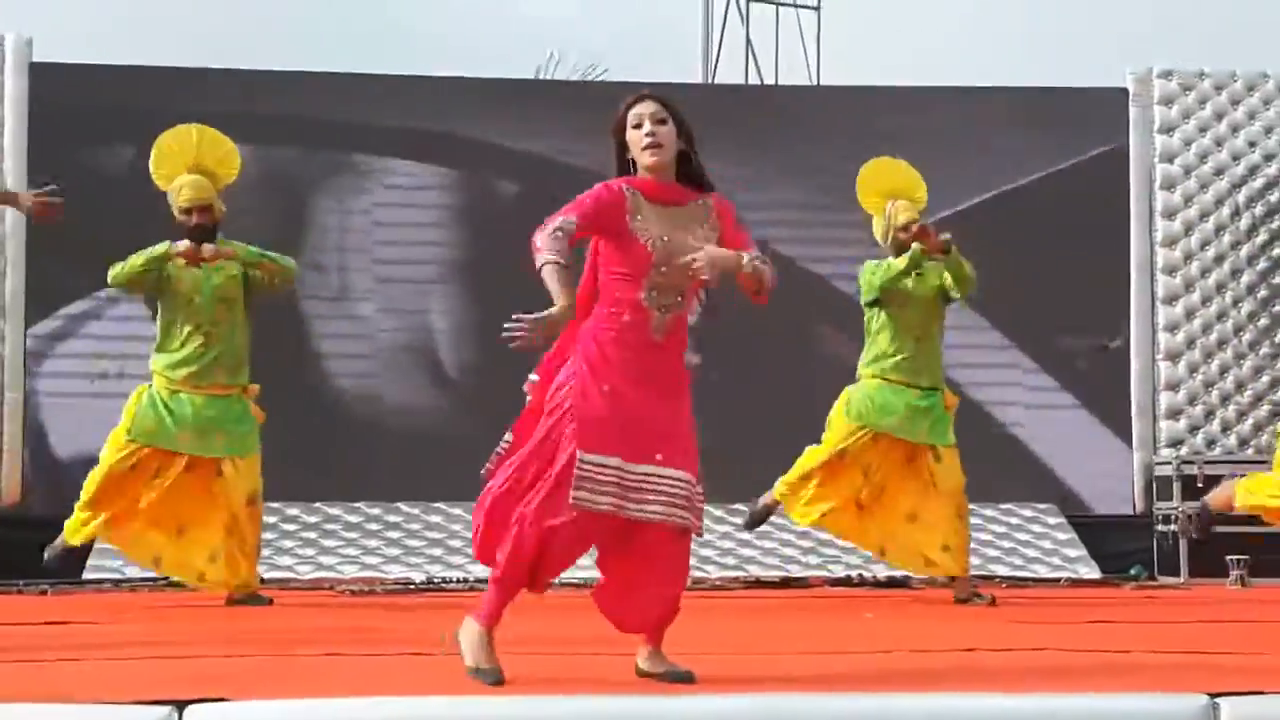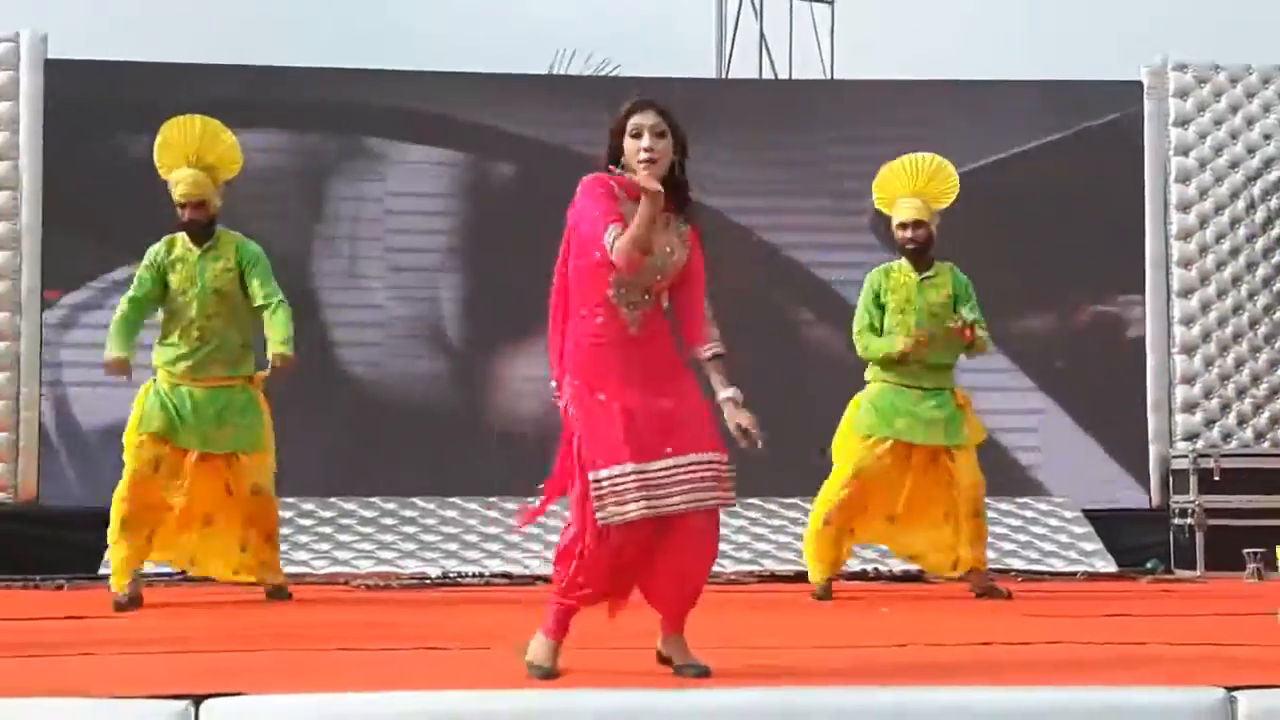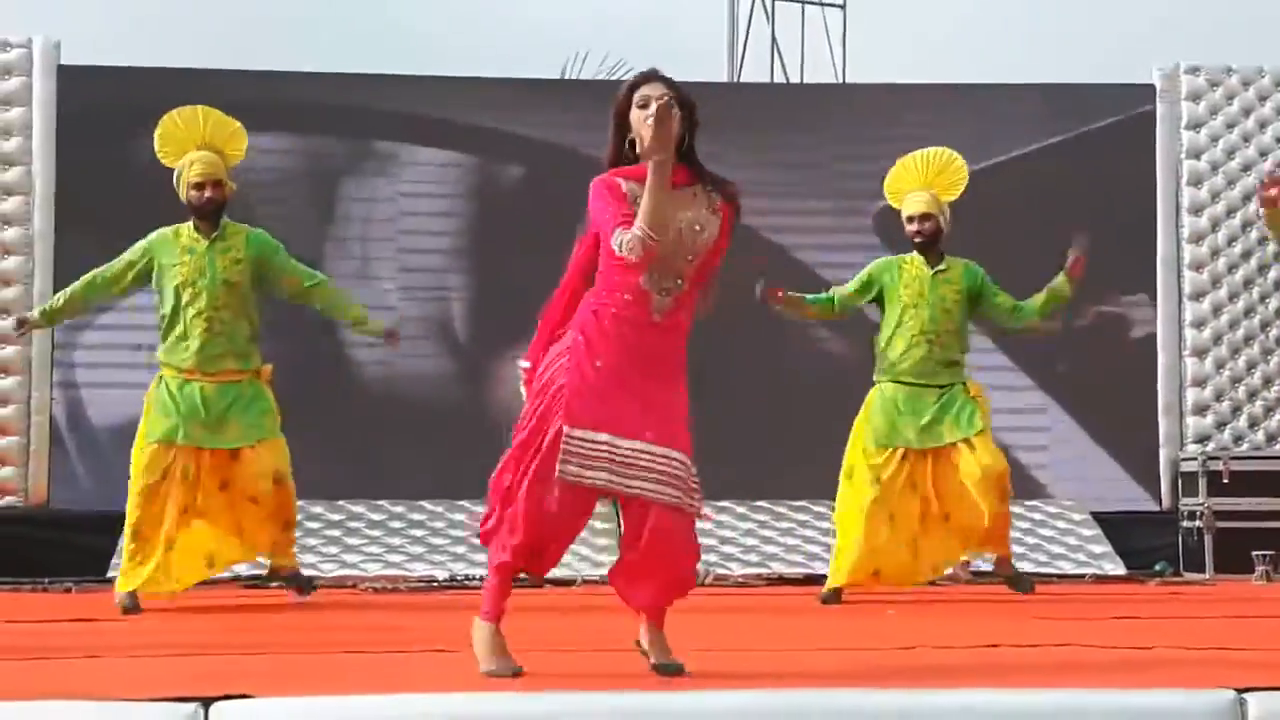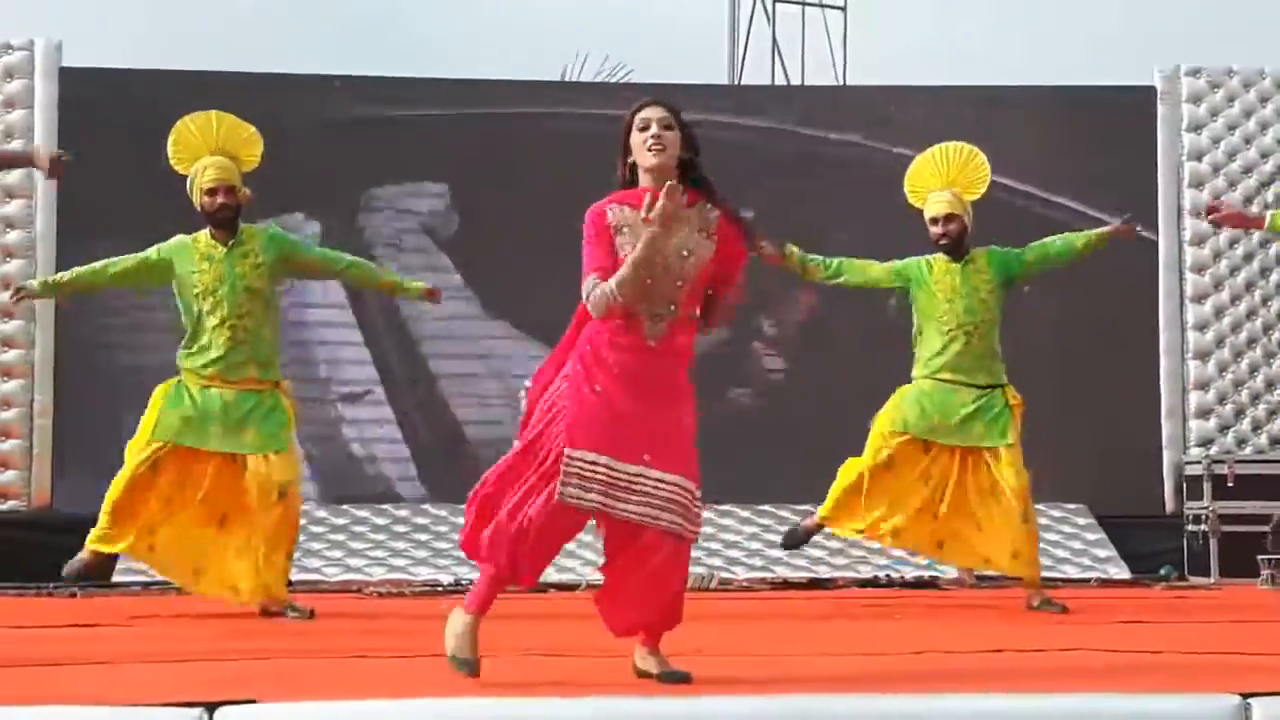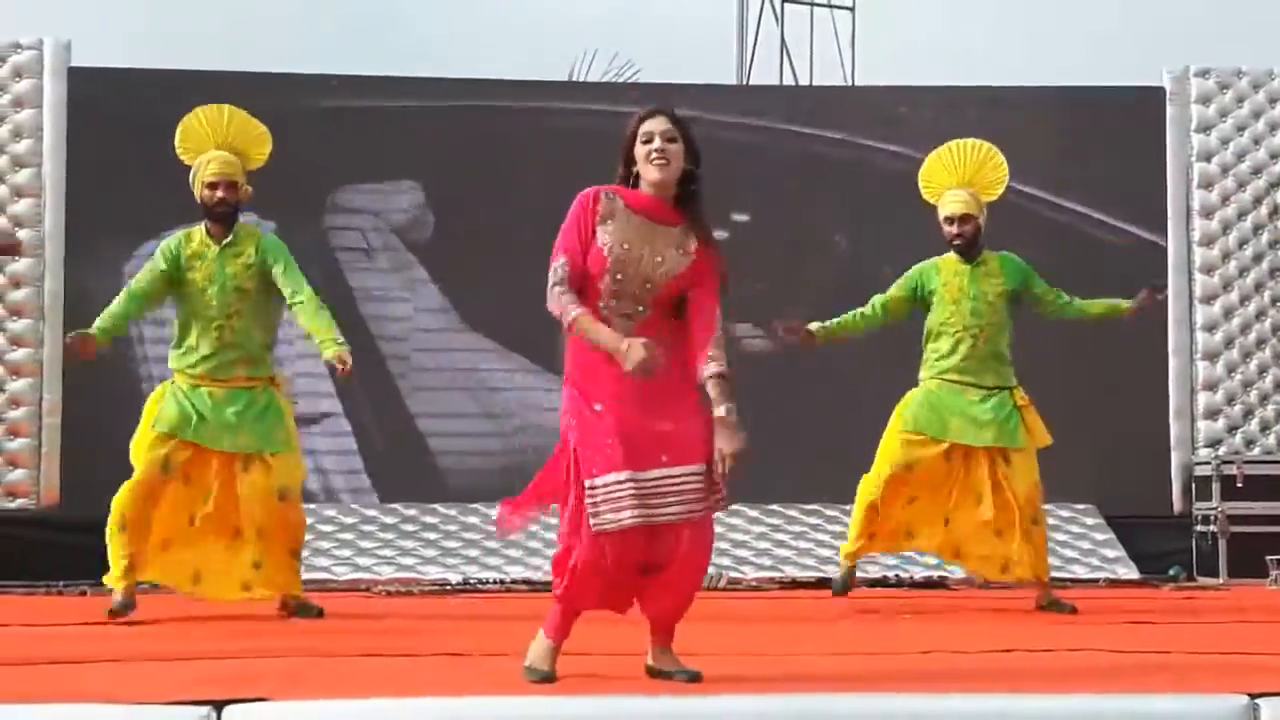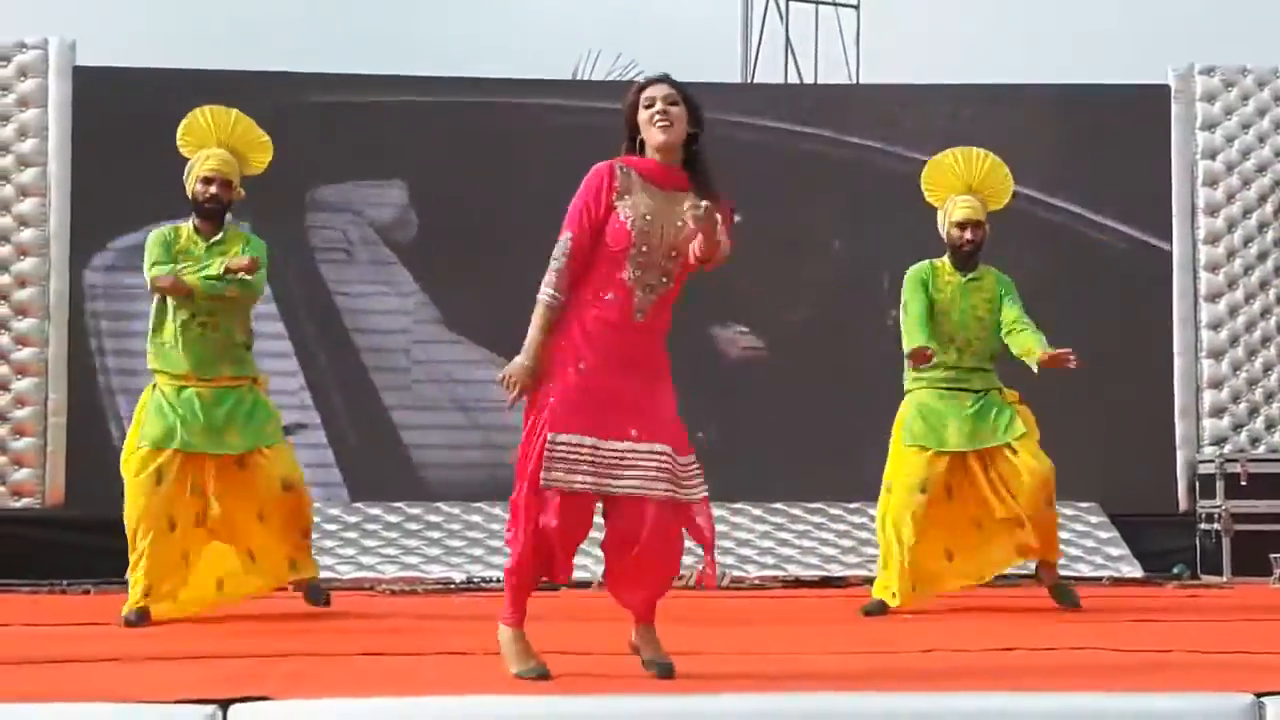
dt=0.2s
person 1, frame 1
left shoulder: (711, 209)
right shoulder: (614, 197)
left elbow: (762, 287)
right elbow: (549, 236)
left wrist: (732, 260)
right wrist: (562, 304)
left hip: (665, 384)
right hip: (599, 371)
left knee: (660, 524)
right knee: (557, 501)
left ankle: (651, 649)
right ankle: (481, 622)
person 1, frame 2
left shoulder: (684, 232)
right shoulder: (596, 189)
left elbow: (695, 322)
right elbow: (618, 255)
left wrist: (727, 396)
right wrist: (650, 207)
left hip: (664, 379)
right hip: (599, 377)
left knee: (690, 516)
right knee: (616, 514)
left ankle: (672, 637)
right ankle: (549, 633)
person 1, frame 3
left shoulder: (716, 200)
right shoulder: (609, 187)
right elbow: (634, 253)
right wrist: (658, 171)
left hip: (659, 366)
right hip: (594, 354)
left knee: (662, 505)
right knee: (551, 483)
left ankle: (653, 630)
right ankle: (490, 620)
person 1, frame 4
left shoulder: (718, 222)
right shoulder: (605, 215)
left elbow: (718, 302)
right elbow: (600, 305)
right wrist: (654, 235)
left hip: (666, 389)
right hip: (597, 375)
left knee: (658, 526)
right knee: (545, 499)
left ankle: (648, 648)
right ankle: (471, 614)
person 1, frame 5
left shoulder: (695, 243)
right shoulder: (594, 204)
left elbow: (706, 333)
right elbow: (558, 295)
left wrist: (724, 418)
right wrist: (618, 344)
left hip: (668, 393)
right hip: (598, 387)
left knee: (684, 524)
right knee: (612, 524)
left ankle: (661, 648)
right ankle: (550, 638)
person 1, frame 6
left shoulder: (700, 201)
right shoulder: (609, 177)
left elbow: (711, 256)
right elbow: (561, 267)
left wrist: (709, 230)
right wrist: (531, 351)
left hip: (645, 364)
right hip: (580, 355)
left knee: (655, 503)
right knee: (558, 489)
left ankle: (643, 629)
right ankle: (513, 624)
person 2, frame 1
left shoulder: (240, 261)
right shoulder: (164, 263)
left elbow: (287, 274)
right elbow: (117, 278)
left wrist: (239, 252)
right wrist: (171, 252)
left hip: (225, 405)
right hip: (166, 397)
left knee: (241, 497)
right knee: (116, 471)
left ankle: (241, 585)
right ankle: (74, 533)
person 2, frame 2
left shoulder: (244, 251)
right shoulder: (163, 253)
left elbow: (274, 303)
right elbow: (132, 305)
left wrist: (280, 346)
right wrist: (117, 347)
left hip: (233, 396)
right hip: (170, 393)
left knee: (254, 490)
right knee: (140, 481)
left ankle: (269, 575)
right ankle: (126, 578)
person 2, frame 3
left shoulder: (254, 243)
right shoulder: (162, 244)
left elbow: (309, 284)
right elbow: (105, 280)
left wrist: (367, 321)
right wrist: (45, 314)
left hip: (241, 391)
right hip: (178, 392)
left knee: (271, 481)
right knee: (153, 487)
left ankle: (282, 560)
right ankle: (134, 581)
person 2, frame 4
left shoulder: (272, 244)
right shoulder: (178, 252)
left elbow: (337, 264)
right elbow: (115, 270)
left wrist: (403, 285)
right wrist: (48, 285)
left hip: (259, 400)
right hip: (195, 394)
left knee: (276, 495)
right knee: (143, 475)
left ankle: (271, 594)
right ankle: (101, 547)
person 2, frame 5
left shoulder: (264, 247)
right shoulder: (177, 248)
left elbow: (301, 294)
right elbow: (139, 293)
left wrist: (333, 343)
right wrist: (98, 333)
left hip: (254, 399)
right hip: (189, 395)
left knee: (278, 499)
right knee: (148, 486)
left ankle: (286, 591)
right ankle: (125, 583)
person 2, frame 6
left shoulder: (249, 247)
right shoulder: (163, 239)
left elbow: (245, 291)
right elbow: (159, 281)
left wrist: (189, 282)
right wrist: (223, 269)
left hip: (238, 396)
right hip: (173, 397)
left knee: (284, 486)
right knee: (152, 499)
left ankle: (300, 571)
right ankle: (144, 597)
person 3, frame 1
left shoulder: (937, 274)
right shoulder: (873, 271)
left elbow: (967, 286)
right elbow: (879, 284)
left wrist: (948, 253)
right wrist: (916, 250)
left hip: (928, 400)
right hip: (878, 392)
left knee: (947, 488)
right knee: (834, 457)
left ankle: (961, 583)
right ankle: (775, 497)
person 3, frame 2
left shoulder: (954, 280)
right shoulder: (880, 278)
left elbow: (980, 344)
right elbow: (863, 341)
left wrist: (970, 335)
right wrist: (903, 346)
left hip: (939, 402)
right hip: (886, 397)
left knee: (966, 487)
right knee: (850, 479)
left ankle: (977, 575)
right ankle: (824, 573)
person 3, frame 3
left shoulder: (968, 274)
right shoulder: (886, 270)
left elbow: (1020, 313)
right elbow: (834, 302)
left wrist: (1065, 283)
right wrist: (790, 301)
left hip: (951, 400)
right hip: (895, 400)
left knee: (990, 475)
right knee: (870, 489)
left ankle: (1003, 561)
right ankle: (840, 579)
person 3, frame 4
left shoulder: (995, 262)
right shoulder: (915, 270)
left elbow: (1048, 253)
right elbow: (851, 271)
left wrist: (1104, 234)
right wrist: (792, 257)
left hip: (987, 401)
right hip: (930, 395)
left knee: (1009, 491)
right knee: (876, 463)
left ankle: (1034, 589)
right ankle: (819, 521)
person 3, frame 5
left shoulder: (1009, 268)
right shoulder: (927, 274)
left elbow: (1062, 306)
right elbow: (876, 311)
left wrist: (1124, 307)
right wrist: (821, 331)
left hip: (997, 402)
right hip: (937, 396)
left knee: (1022, 495)
right knee: (890, 471)
left ankle: (1043, 589)
right ankle: (850, 558)
person 3, frame 6
left shoulder: (999, 284)
right shoulder: (920, 276)
left elbow: (1019, 329)
right elbow: (912, 320)
left wrist: (1043, 355)
right wrist: (917, 348)
left hip: (986, 404)
right hip: (929, 406)
left knee: (1035, 479)
right knee: (909, 499)
left ankle: (1049, 573)
right ankle: (888, 591)
